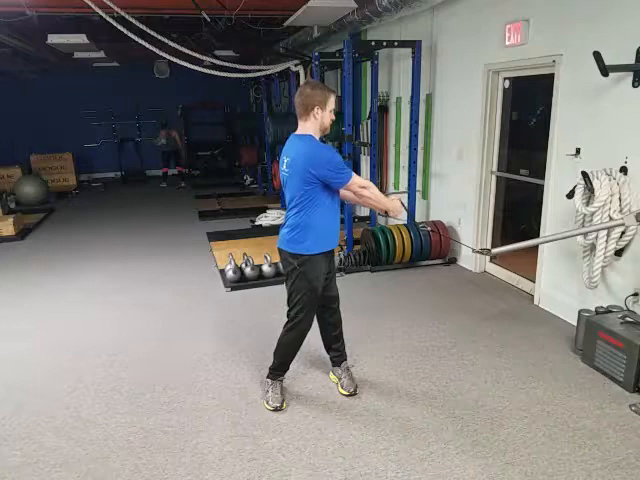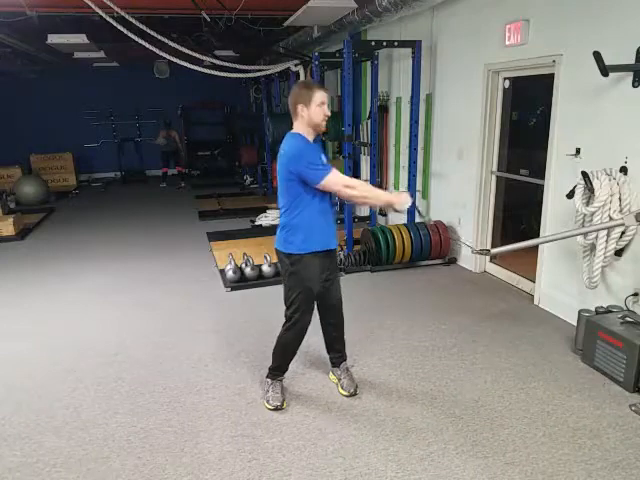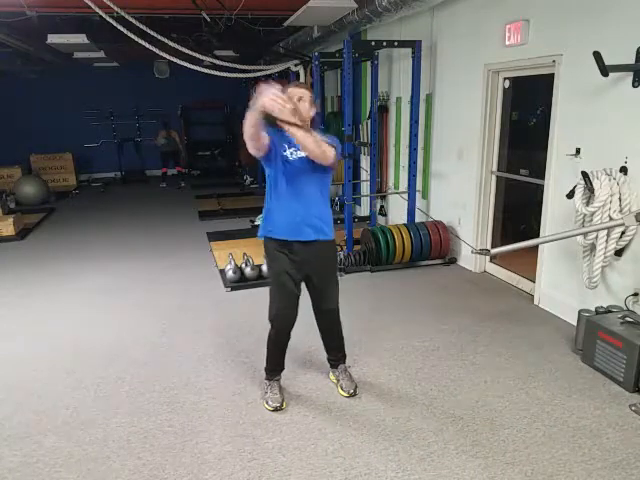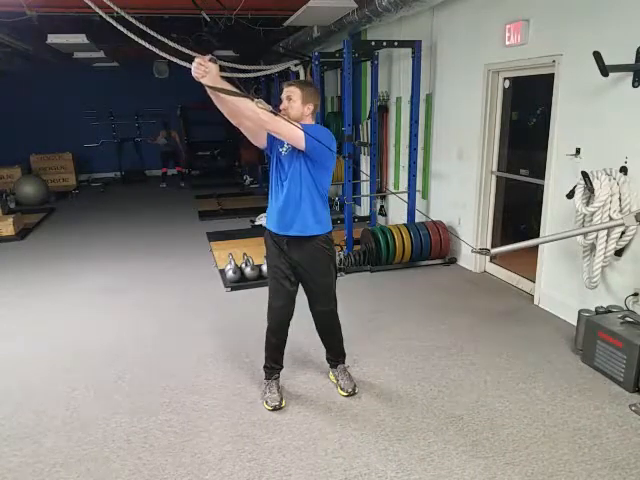
dt=0.5s
person 1, frame 1
left shoulder: (294, 147)
right shoulder: (318, 153)
left elbow: (339, 190)
right elbow: (360, 187)
left wrist: (377, 203)
right wrist: (389, 205)
left hip: (317, 248)
right hip: (304, 252)
left knee: (329, 307)
right knee: (300, 318)
left ankle: (339, 365)
right ankle: (274, 378)
person 1, frame 2
left shoulder: (305, 147)
right shoulder: (298, 150)
left elbow: (339, 189)
right elbow: (344, 186)
left wrist: (381, 198)
right wrist: (392, 198)
left hip: (321, 247)
right hip: (300, 251)
left knee: (332, 309)
right knee: (298, 319)
left ankle: (338, 365)
right ankle: (274, 378)
person 1, frame 3
left shoulder: (327, 143)
right shoulder: (273, 144)
left elbow: (317, 152)
right elbow: (252, 139)
left wrist: (287, 121)
right wrist: (259, 110)
left hip: (319, 242)
right hip: (280, 243)
left knee: (328, 311)
right knee: (282, 316)
left ankle: (338, 366)
right ankle: (272, 378)
person 1, frame 4
left shoulder: (322, 138)
right shoulder: (276, 140)
left elbow: (266, 120)
right elbow: (241, 119)
left wrist: (218, 82)
right wrist: (210, 84)
left hip: (313, 241)
right hip: (278, 239)
left knee: (325, 310)
right knee: (278, 314)
left ankle: (338, 365)
right ankle: (272, 377)
